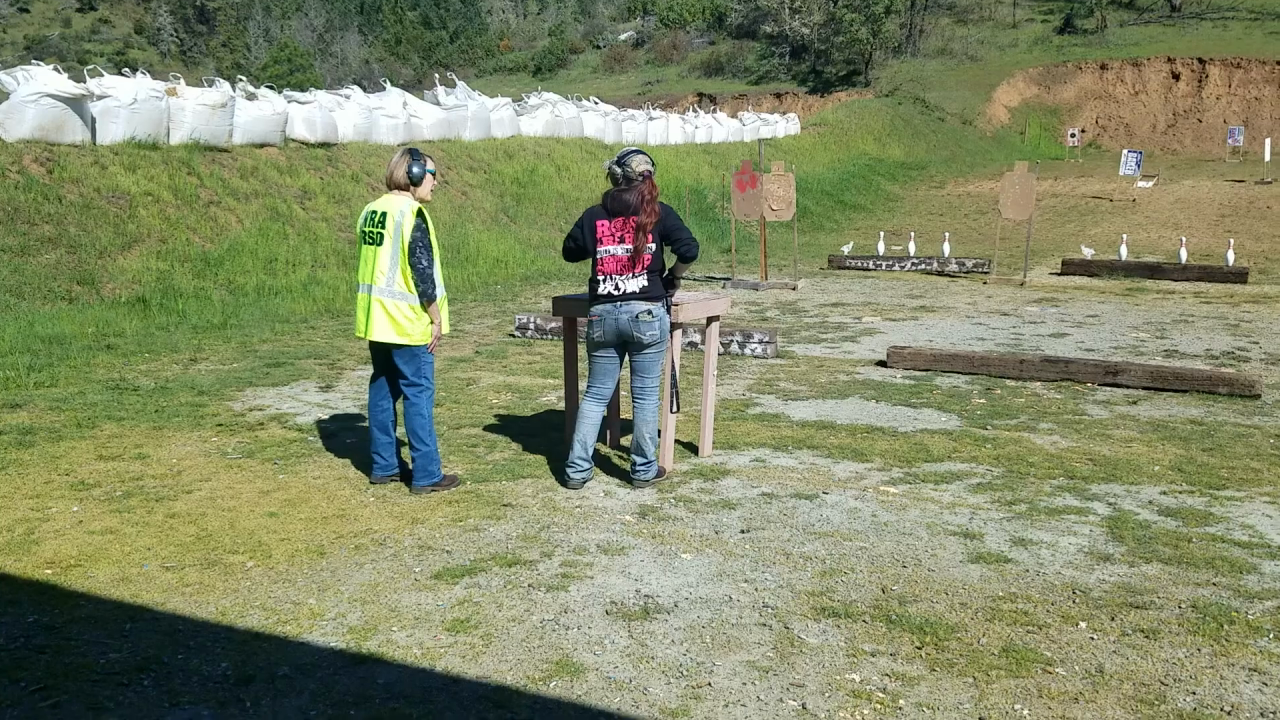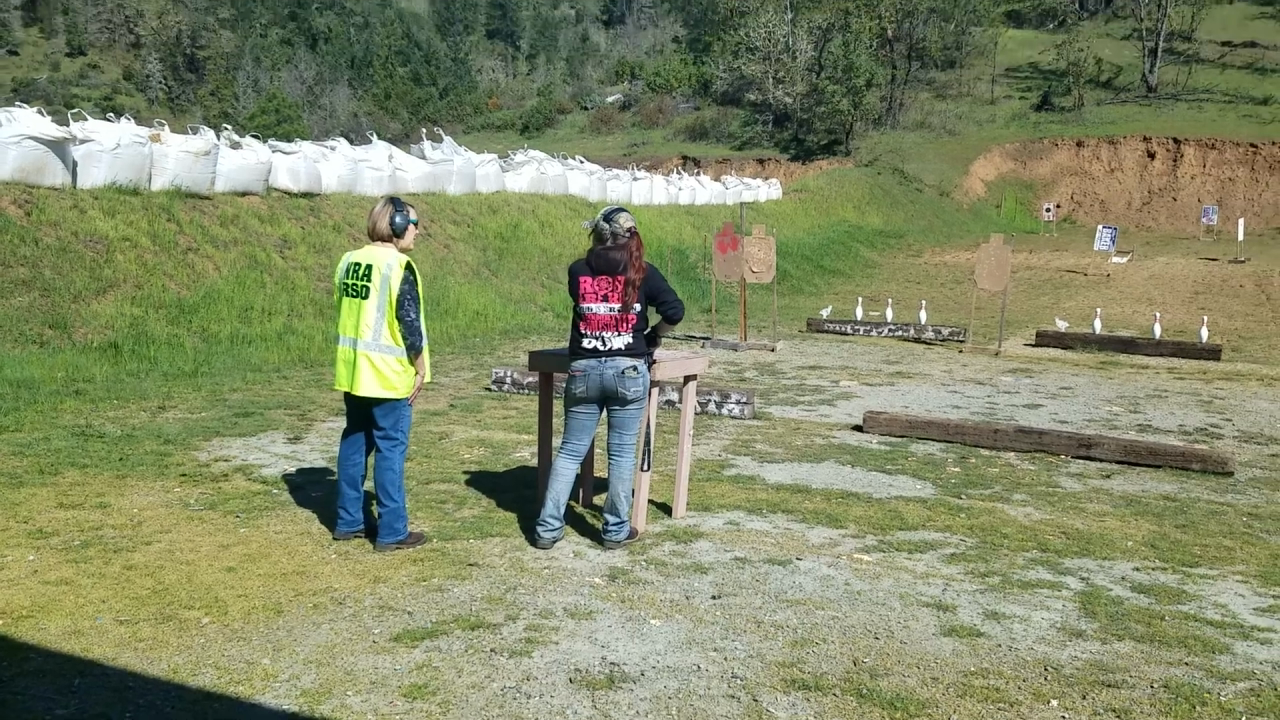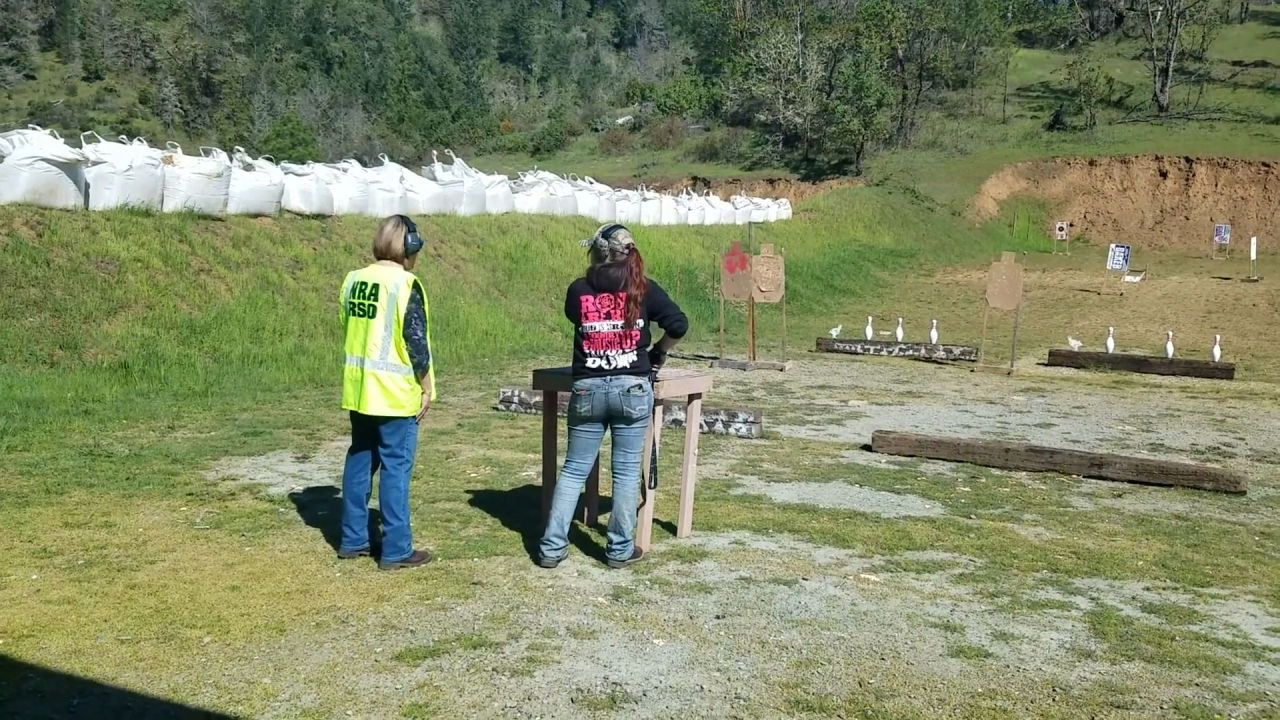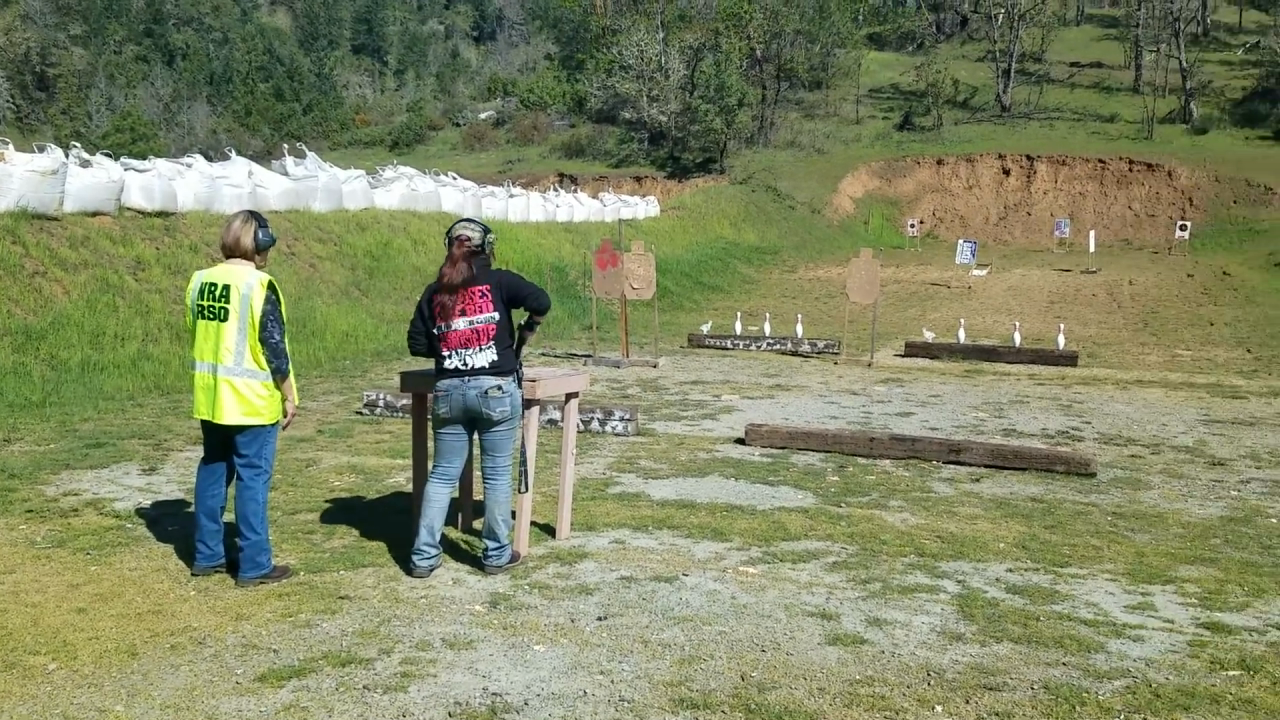
dt=0.7s
person 1, frame 1
left shoulder: (371, 211)
right shoulder: (412, 214)
right elbow: (423, 272)
right wrist: (436, 319)
left hip: (377, 319)
right hip: (407, 321)
left knee: (382, 389)
right knee: (418, 393)
left ankle: (383, 466)
right ankle: (426, 474)
person 1, frame 2
left shoulder: (349, 261)
right shoulder: (399, 266)
left elbow: (345, 311)
right elbow: (410, 324)
right wrist: (420, 369)
left hip: (353, 371)
right hip: (389, 374)
left knee: (355, 442)
right knee: (390, 449)
left ankle: (348, 521)
right ankle: (392, 531)
person 1, frame 3
left shoulder: (353, 280)
right shoulder: (406, 285)
right elbow: (416, 343)
right wrist: (427, 388)
left hip: (360, 389)
right hip: (395, 393)
left knee: (359, 460)
right knee: (395, 467)
left ankle: (353, 539)
right ankle: (396, 550)
person 1, frame 4
left shoulder: (199, 281)
right shoulder: (259, 284)
left elbow: (198, 335)
right elbow: (274, 347)
right wrist: (288, 396)
left hip: (210, 398)
right hip: (252, 400)
left knee: (212, 471)
right knee: (253, 479)
left ankle: (207, 556)
right ankle: (254, 565)
person 2, frame 1
left shoulder: (593, 216)
right shoulder: (658, 213)
left elbow: (569, 252)
right elbow: (689, 249)
right wrist: (672, 278)
left hip: (602, 315)
right hip: (646, 313)
left knee: (596, 394)
right knee: (646, 395)
left ankle: (577, 469)
right ankle: (644, 469)
person 2, frame 2
left shoulder: (578, 271)
right shoulder: (642, 272)
right elbow: (674, 311)
right wrist: (653, 337)
left hip: (584, 371)
right hip: (628, 370)
left knee: (570, 451)
right knee: (622, 453)
left ankle: (547, 528)
right ankle: (616, 530)
person 2, frame 3
left shoulder: (578, 290)
right shoulder: (643, 289)
right elbow: (678, 325)
right wrist: (657, 353)
left hip: (587, 390)
right hip: (632, 389)
left knee: (574, 469)
right knee: (626, 471)
left ankle: (552, 547)
right ankle: (620, 549)
person 2, frame 4
left shoulder: (434, 292)
right shoulder: (499, 280)
left elbow: (416, 344)
right elbow: (541, 303)
right wrist: (526, 329)
left hip: (449, 391)
right hip: (497, 389)
left knee: (442, 474)
right knee: (497, 474)
left ankle: (423, 557)
right ankle: (496, 554)
